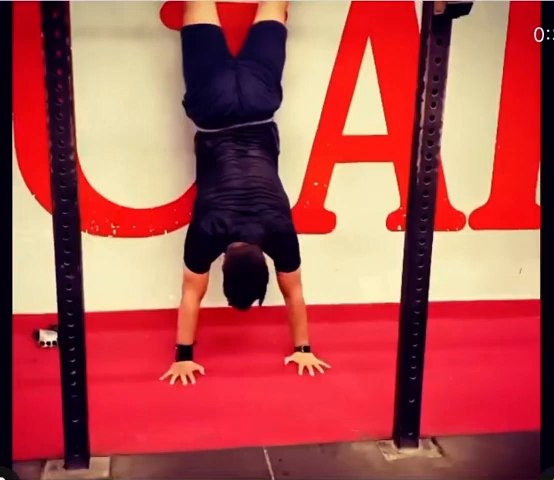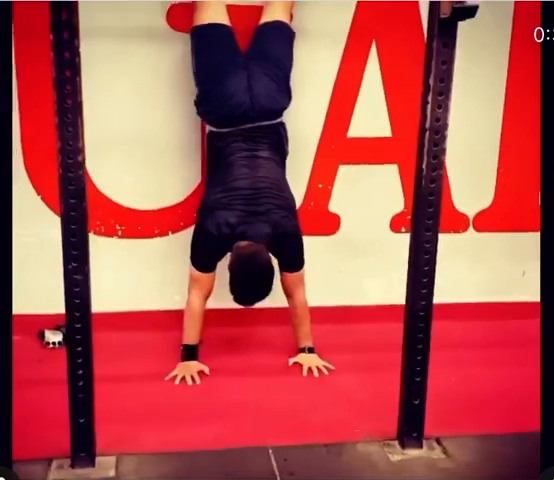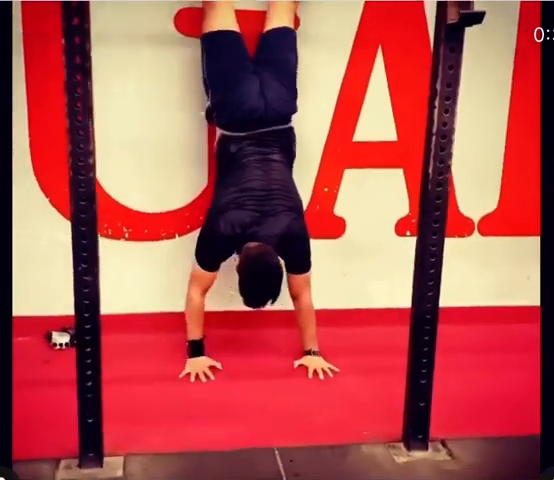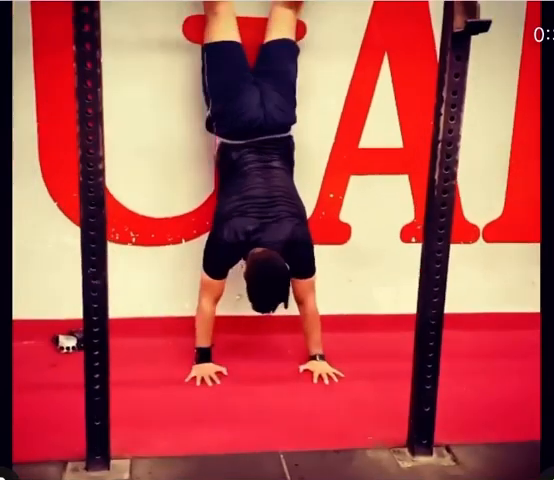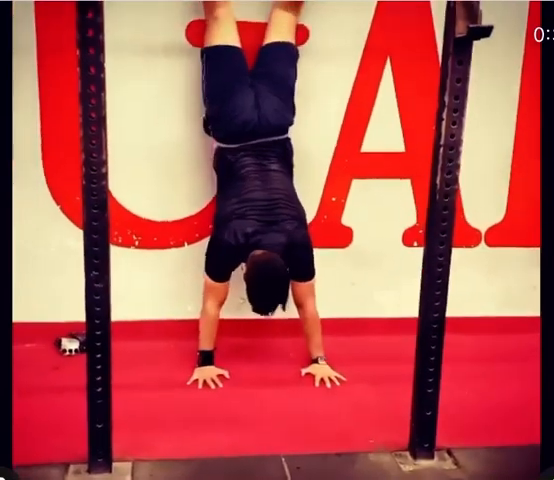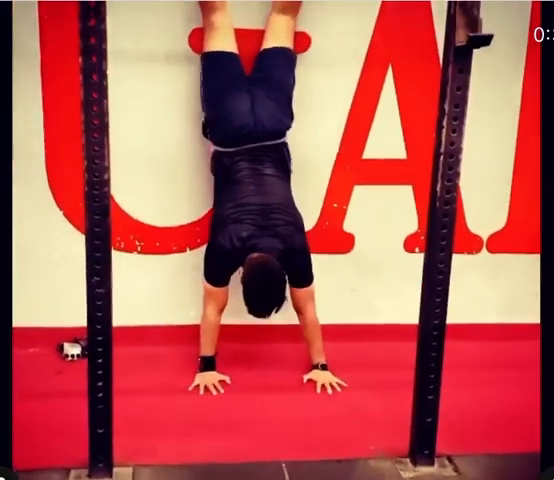
dt=0.1s
person 1, frame 1
left shoulder: (279, 227)
right shoulder: (206, 226)
left elbow: (293, 292)
right elbow: (191, 295)
left wrist: (304, 348)
right wrist: (182, 355)
left hip: (255, 108)
right hip: (217, 116)
person 1, frame 2
left shoulder: (285, 227)
right shoulder: (212, 227)
left elbow: (296, 293)
right elbow: (197, 295)
left wrist: (308, 349)
right wrist: (188, 355)
left hip: (263, 110)
right hip: (227, 112)
person 1, frame 3
left shoulder: (292, 230)
right shoulder: (221, 229)
left elbow: (302, 296)
right elbow: (196, 291)
left wrist: (313, 351)
right wrist: (194, 352)
left hip: (272, 114)
right hip: (237, 113)
person 1, frame 4
left shoulder: (297, 237)
right shoulder: (226, 237)
left elbow: (307, 301)
right elbow: (208, 300)
left wrist: (318, 356)
right wrist: (202, 358)
left hip: (273, 121)
right hip: (238, 122)
person 1, frame 5
left shoulder: (296, 237)
right shoulder: (227, 239)
left elbow: (306, 304)
right elbow: (212, 303)
left wrist: (320, 359)
right wrist: (204, 361)
left hip: (270, 125)
right hip: (235, 129)
person 1, frame 6
left shoulder: (294, 243)
right shoulder: (224, 244)
left elbow: (306, 309)
right elbow: (213, 309)
left wrist: (322, 366)
right wrist: (205, 367)
left hip: (266, 131)
right hip: (232, 131)
